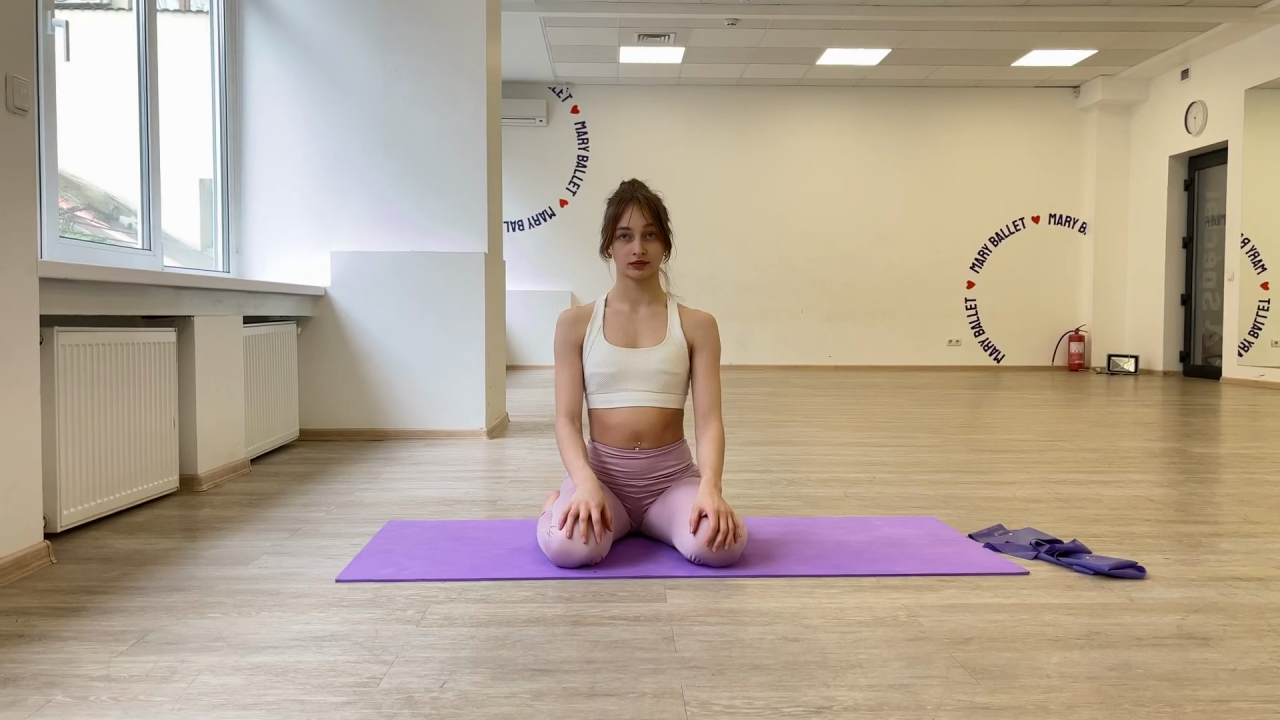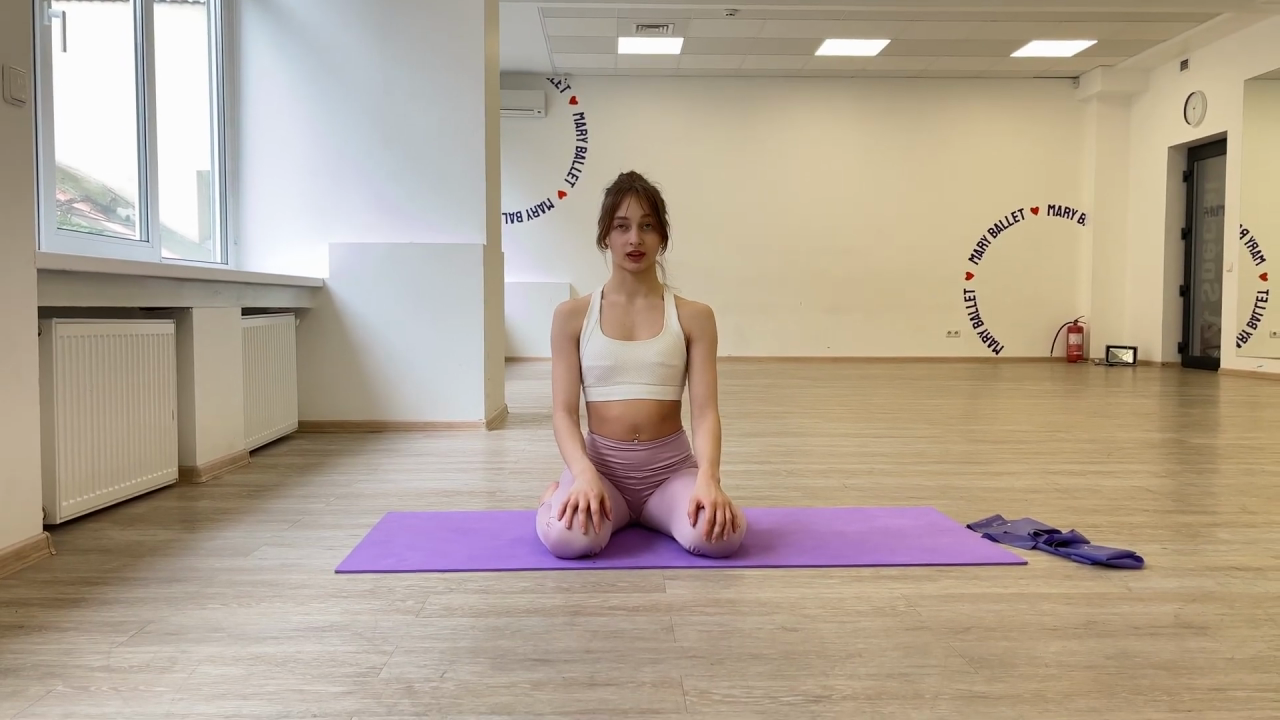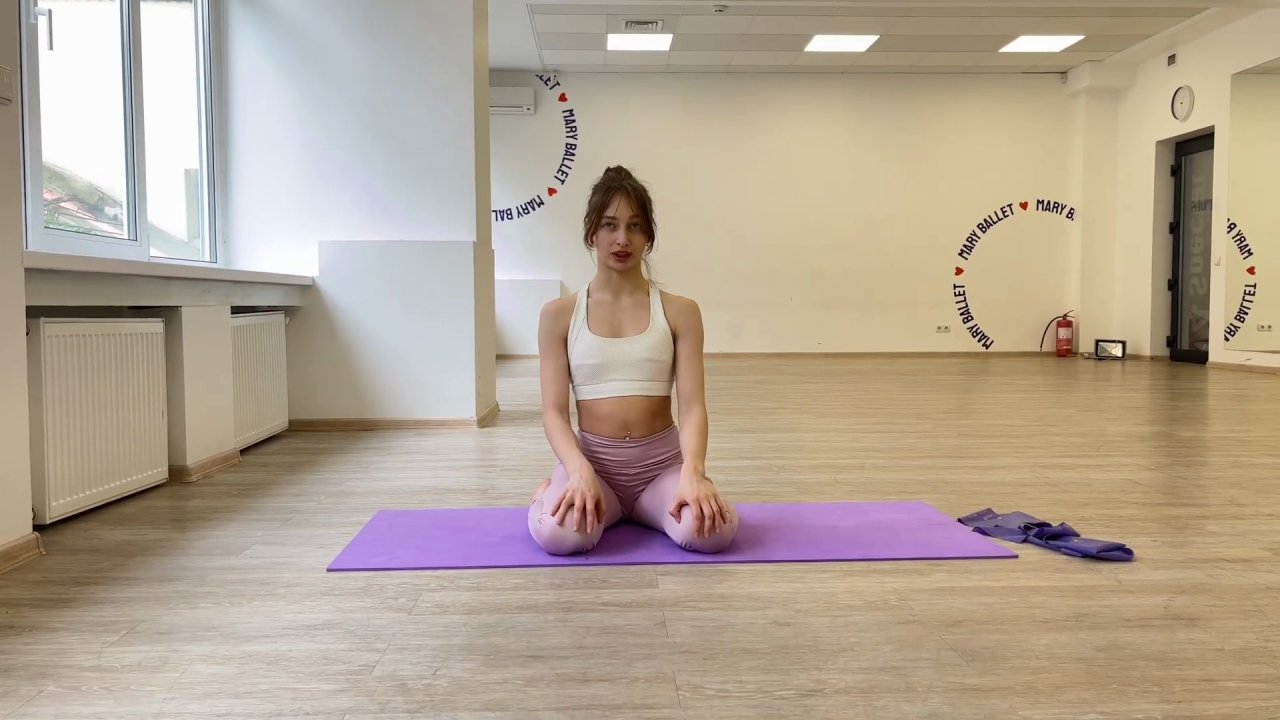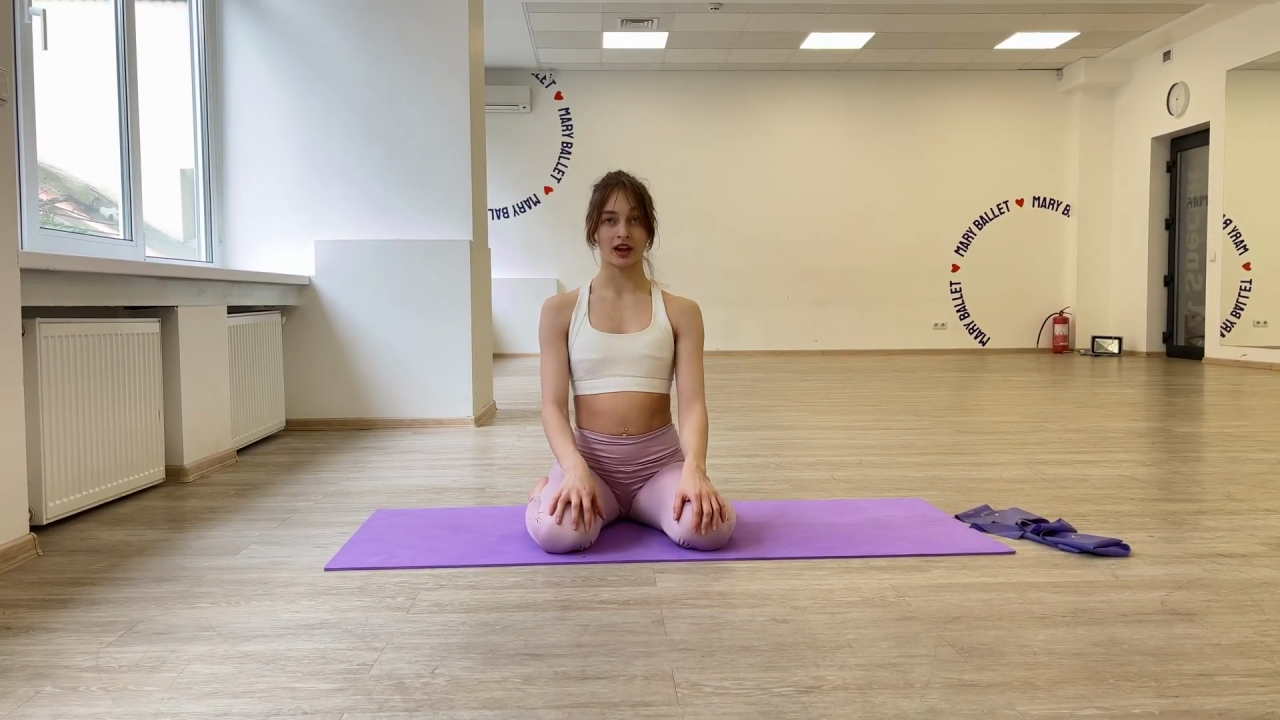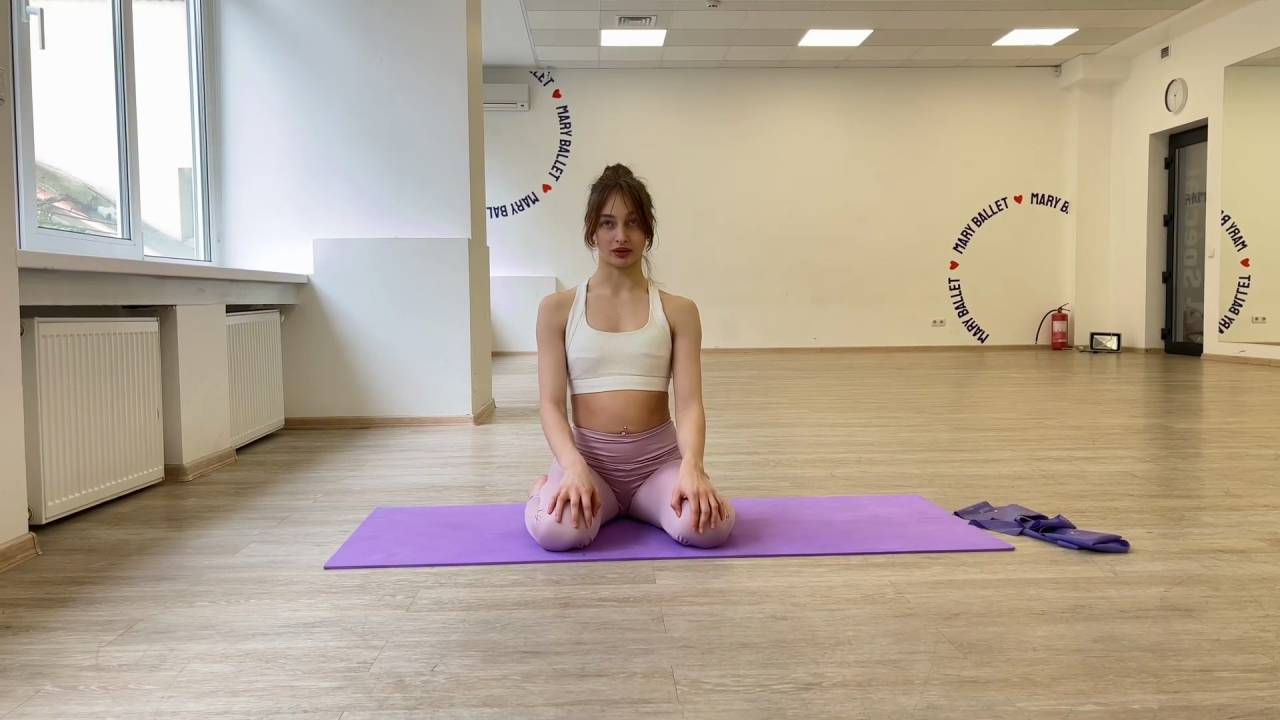
dt=1s
person 1, frame 1
left shoulder: (697, 326)
right shoulder: (576, 323)
left elbow: (708, 419)
right elbow: (567, 419)
left wrist: (709, 487)
right wrist: (585, 483)
left hip: (672, 475)
right hip: (602, 471)
left knee: (720, 545)
right knee: (566, 546)
left ankle: (648, 520)
person 1, frame 2
left shoulder: (694, 317)
right shoulder: (572, 316)
left elbow: (705, 410)
right elbow: (564, 412)
left wrist: (707, 478)
right wrist: (583, 475)
left hip: (671, 465)
right hip: (600, 462)
left knee: (719, 536)
right knee: (565, 538)
left ankle: (648, 510)
person 1, frame 3
left shoulder: (680, 312)
right shoulder: (559, 315)
left elbow: (692, 405)
right elbow: (554, 411)
left wrist: (692, 473)
right wrist: (581, 472)
left hip: (662, 461)
right hip: (591, 459)
left knee: (711, 531)
right knee: (557, 535)
left ankle: (641, 507)
person 1, frame 4
left shoulder: (681, 312)
right shoulder: (561, 310)
left elbow: (692, 403)
right elbow: (553, 404)
left wrist: (694, 469)
right wrist: (575, 469)
left hip: (660, 459)
right hip: (589, 457)
left knee: (709, 528)
right knee: (554, 531)
left ankle: (634, 505)
right ankle: (548, 491)
person 1, frame 5
left shoulder: (678, 311)
right shoulder: (558, 309)
left elbow: (689, 403)
right elbow: (551, 403)
left wrist: (691, 467)
right wrist: (573, 467)
left hip: (659, 457)
right hip: (588, 456)
left knee: (708, 526)
right knee: (555, 530)
left ankle: (636, 503)
